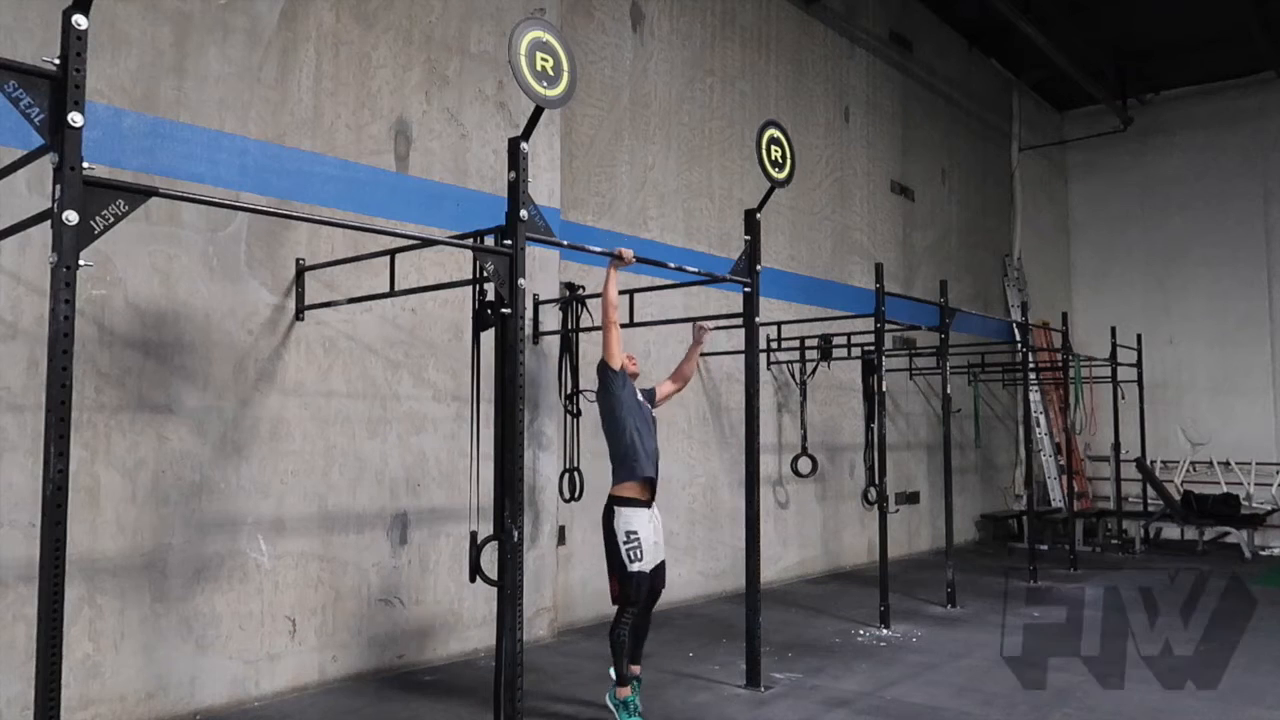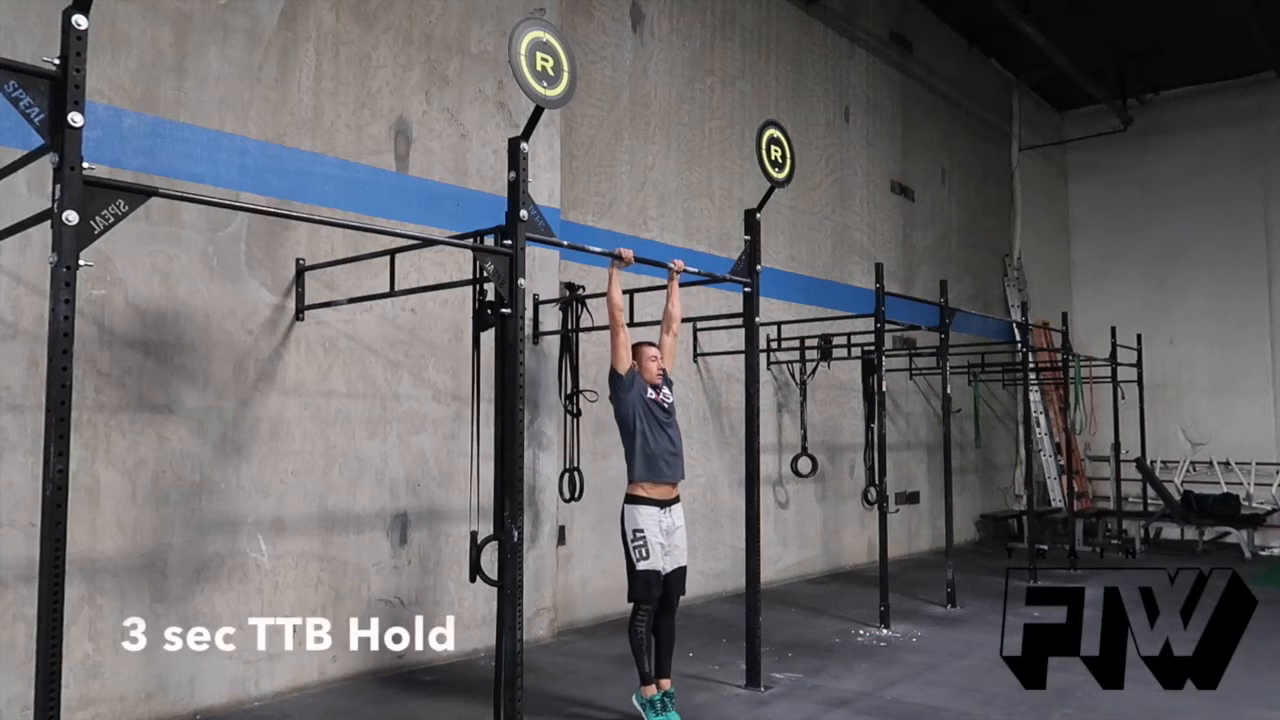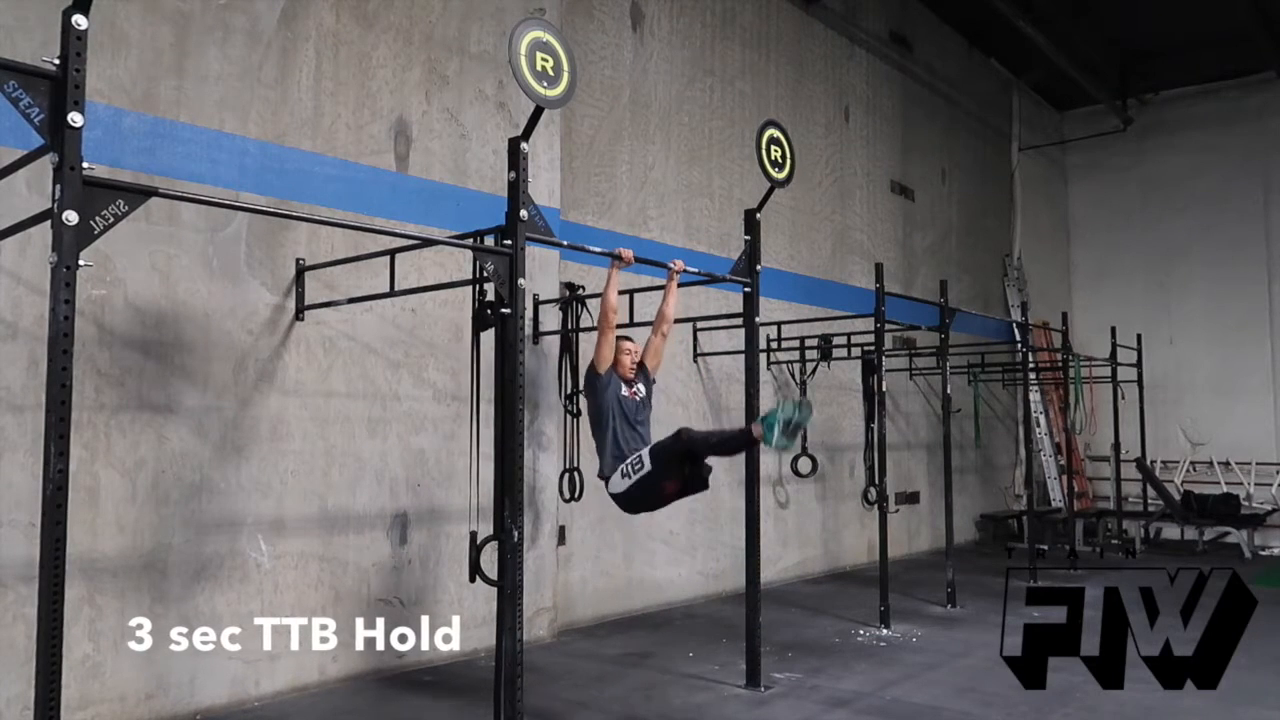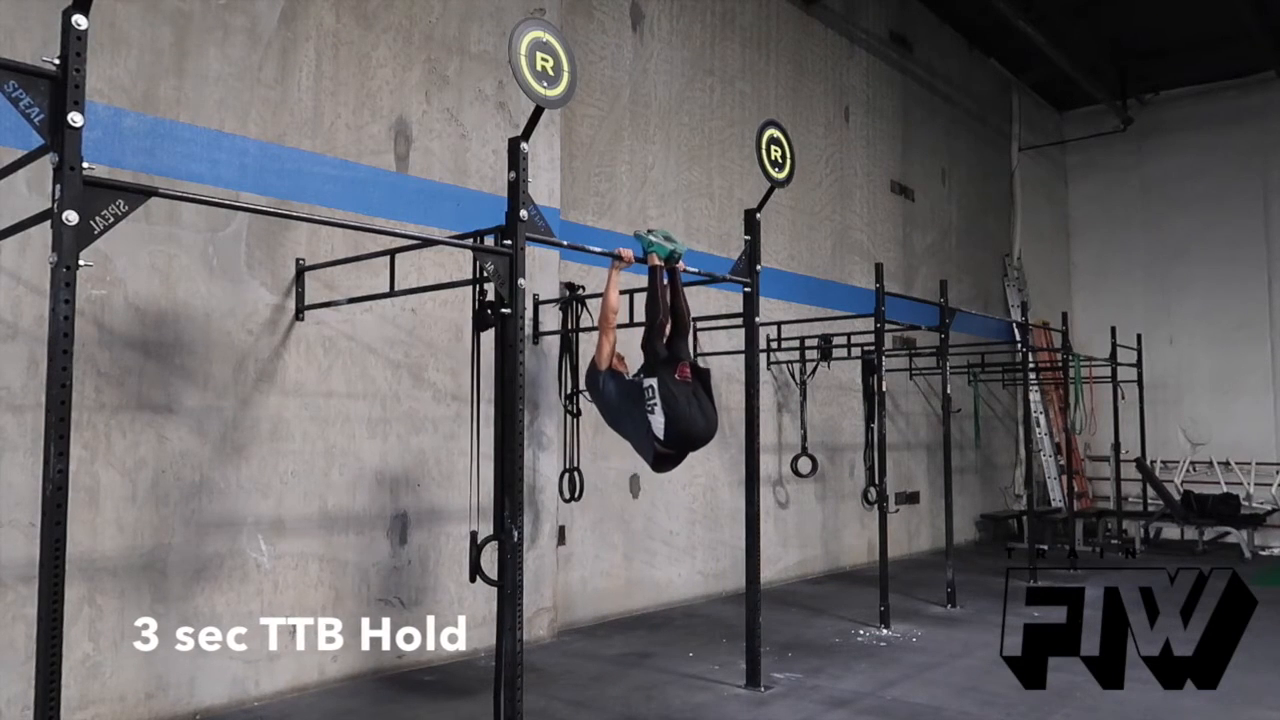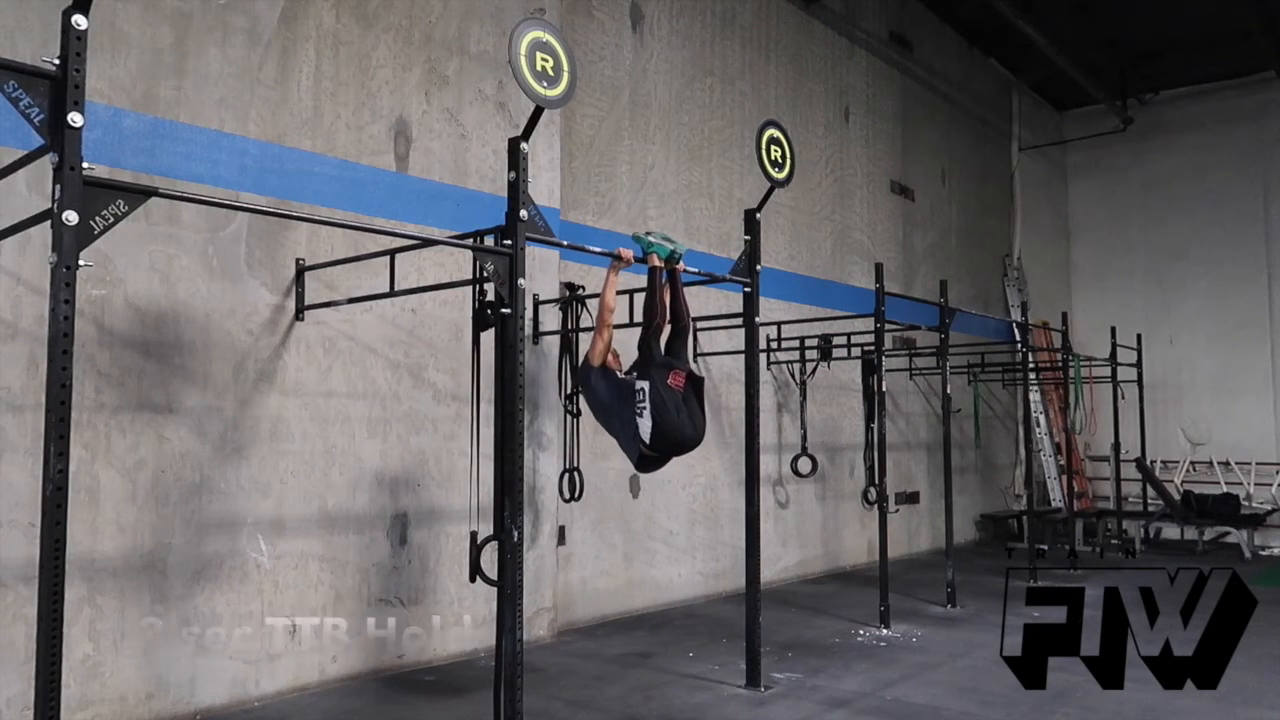
dt=1s
person 1, frame 1
left shoulder: (641, 397)
right shoulder: (613, 388)
left elbow: (678, 381)
right elbow: (610, 322)
left wrist: (696, 343)
right wrist: (614, 269)
left hip: (647, 509)
right hip: (626, 510)
left knee: (650, 594)
right knee: (631, 601)
left ankle: (630, 669)
person 1, frame 2
left shoulder: (664, 387)
right shoulder: (627, 388)
left elbow: (671, 327)
right elbow: (618, 324)
left wrist: (674, 281)
right wrist: (616, 269)
left hip: (673, 508)
right hip: (643, 510)
left knee: (669, 602)
right knee: (646, 601)
person 1, frame 3
left shoulder: (642, 380)
right shoulder: (602, 383)
left elbow: (661, 330)
right elbow: (608, 324)
left wrist: (672, 279)
right wrist: (615, 270)
left hip: (649, 480)
right hip: (625, 482)
right knee: (684, 441)
right ankle: (760, 431)
person 1, frame 4
left shoulder: (643, 379)
right shoulder: (602, 381)
left elbow: (664, 326)
right elbow: (607, 325)
left wrist: (673, 276)
right wrist: (615, 270)
left hip: (700, 426)
person 1, frame 5
left shoulder: (637, 375)
right shoulder: (594, 378)
left elbow: (659, 324)
right elbow: (604, 323)
left wrist: (671, 276)
right wrist: (614, 270)
right knee: (651, 333)
